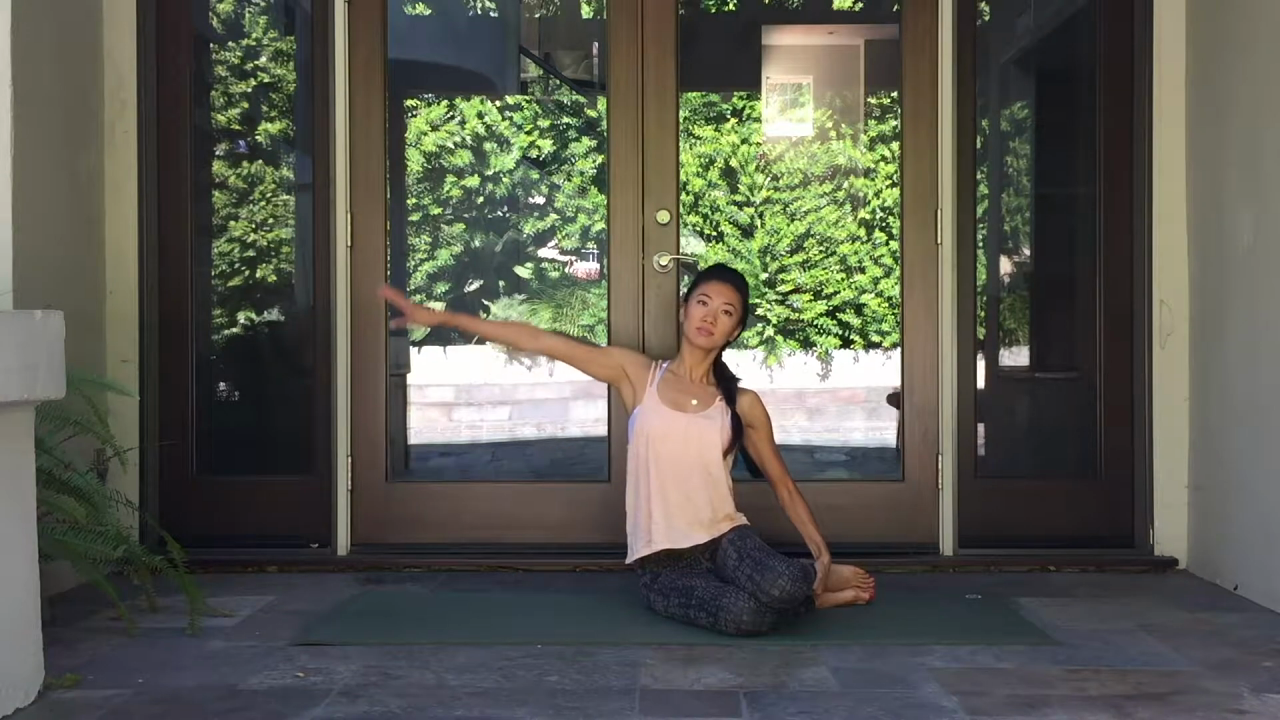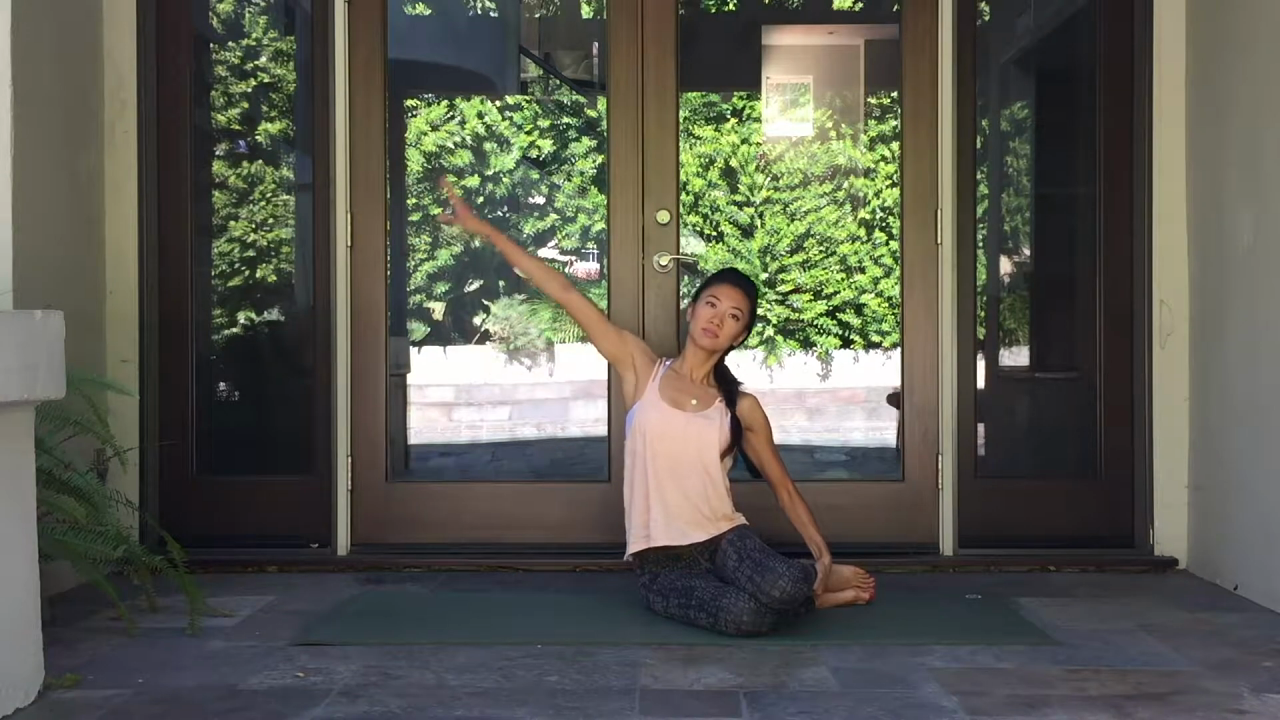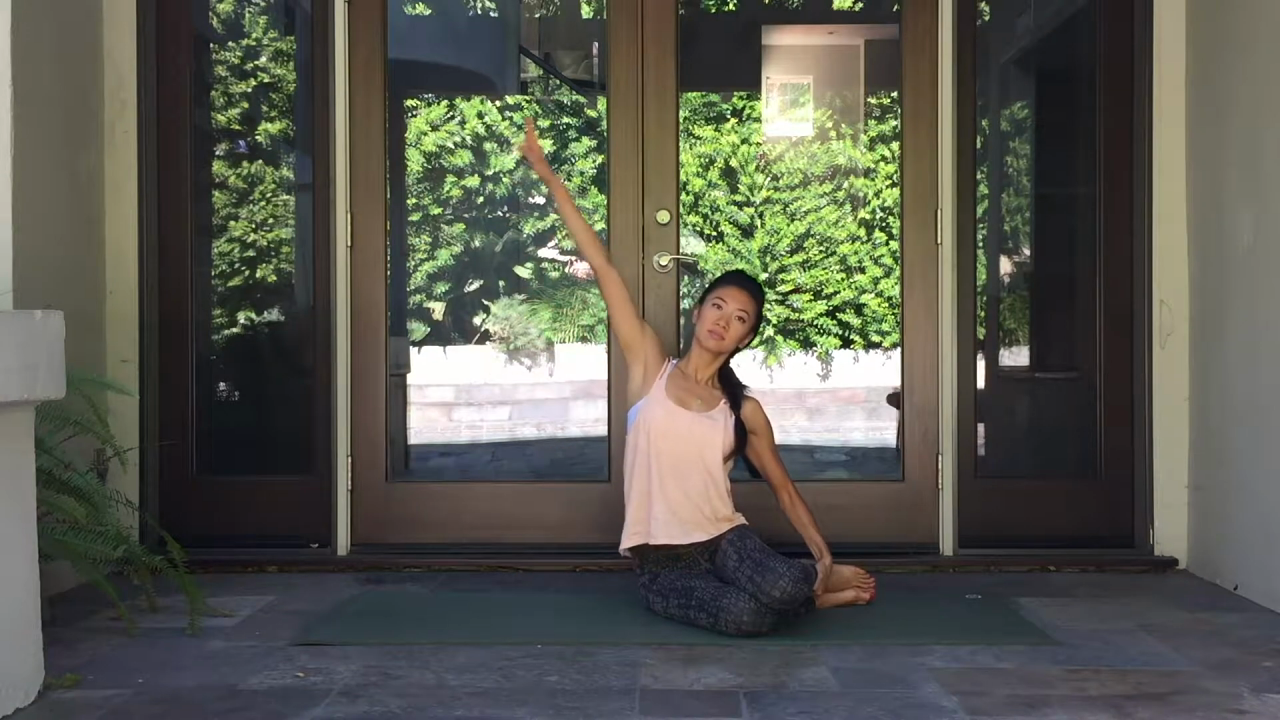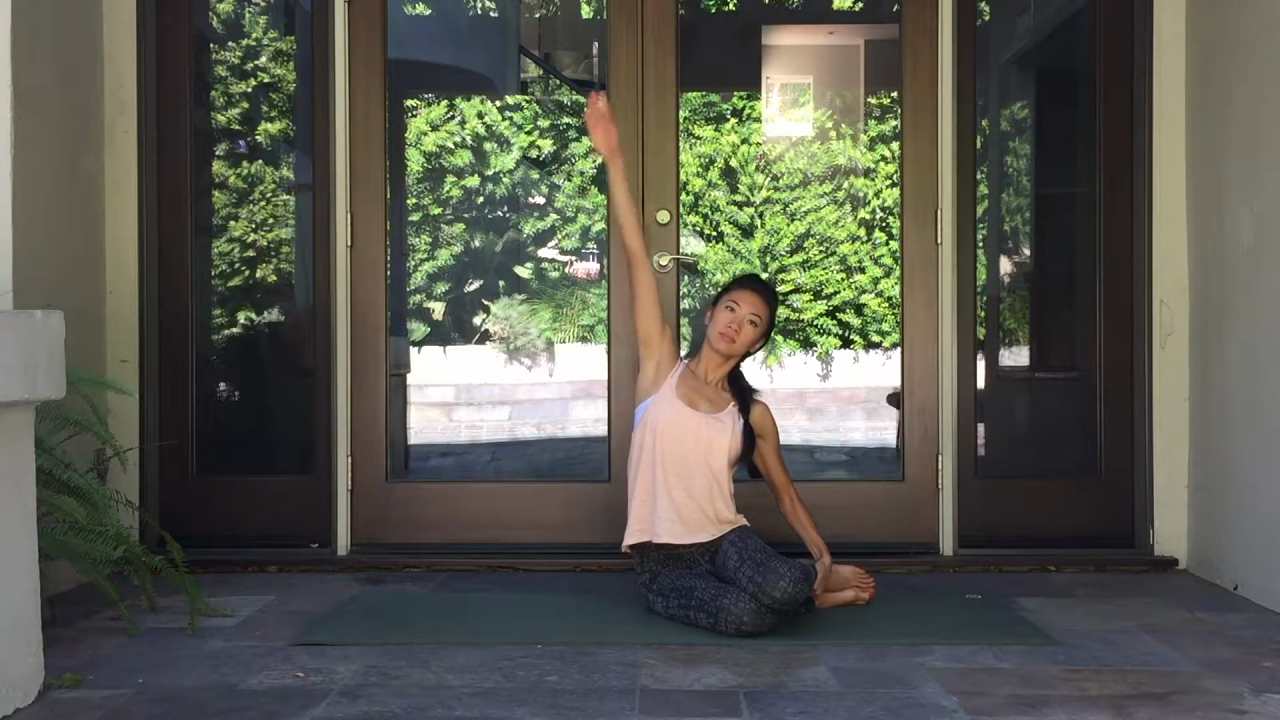
dt=0.2s
person 1, frame 1
left shoulder: (743, 404)
right shoulder: (636, 373)
left elbow: (782, 484)
right elbow: (545, 343)
left wrist: (822, 554)
right wrist: (441, 317)
left hip: (725, 540)
right hip: (662, 563)
left knee: (784, 586)
right knee: (745, 615)
left ankle: (814, 579)
right ankle: (811, 592)
person 1, frame 2
left shoulder: (742, 408)
right shoulder: (640, 369)
left elbow: (782, 485)
right elbow: (570, 297)
left wrist: (823, 556)
right wrist: (485, 230)
left hip: (725, 540)
right hip: (662, 562)
left knee: (784, 588)
right knee: (744, 616)
left ankle: (817, 578)
right ankle: (810, 590)
person 1, frame 3
left shoulder: (745, 411)
right shoulder: (649, 367)
left elbow: (782, 487)
right elbow: (603, 269)
left wrist: (825, 557)
right wrist: (549, 177)
left hip: (724, 540)
right hip: (660, 562)
left knee: (780, 590)
right knee: (743, 618)
left ankle: (815, 581)
right ankle: (809, 591)
person 1, frame 4
left shoulder: (753, 414)
right shoulder: (662, 366)
left elbow: (783, 490)
right elbow: (637, 256)
left wrist: (824, 559)
right wrist: (612, 158)
left hip: (725, 539)
right hip: (662, 559)
left knee: (782, 589)
right knee: (743, 617)
left ankle: (815, 581)
right ankle: (809, 590)
